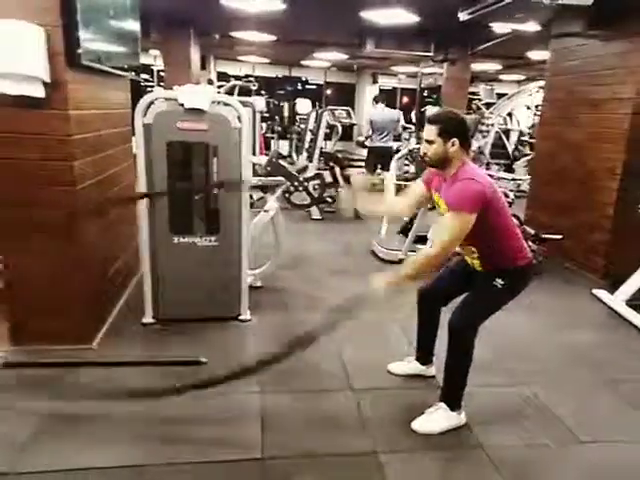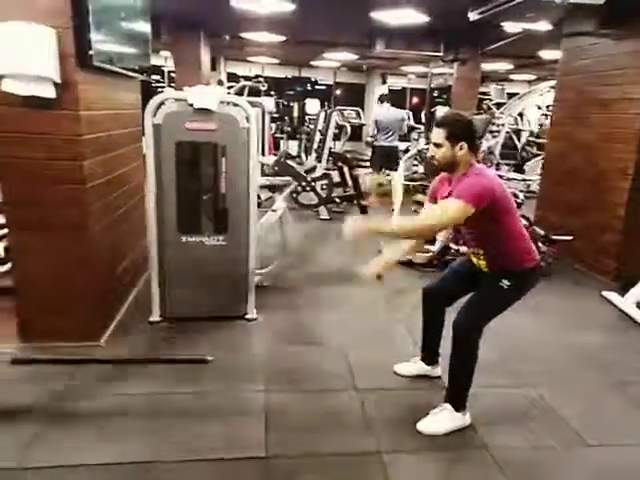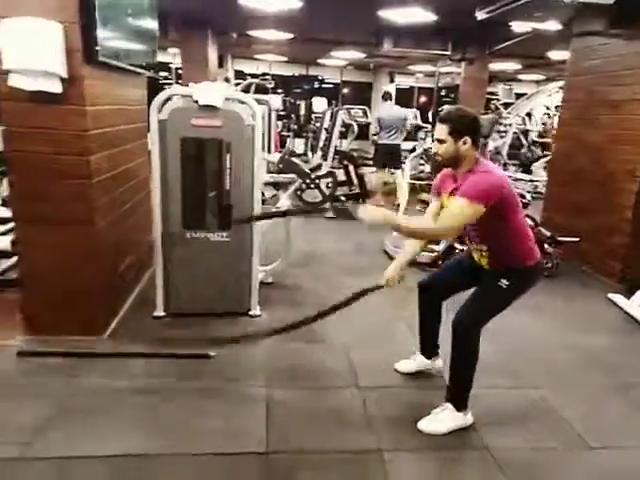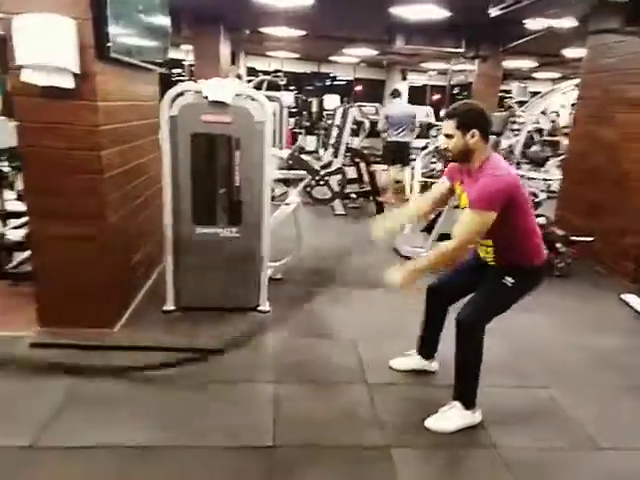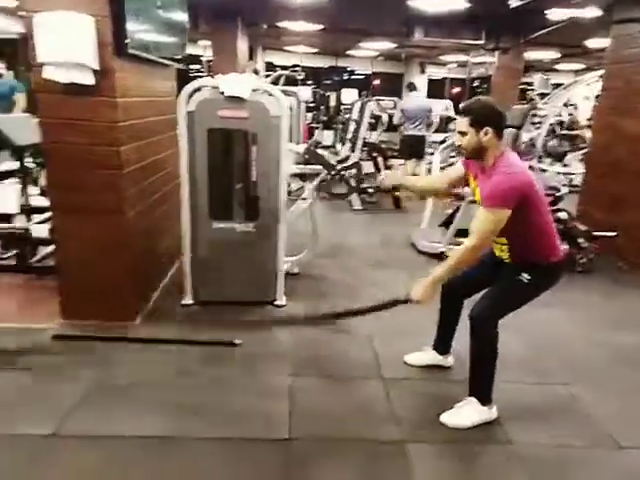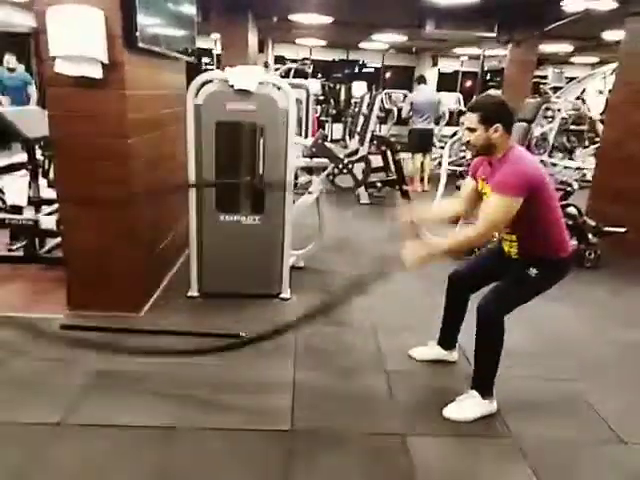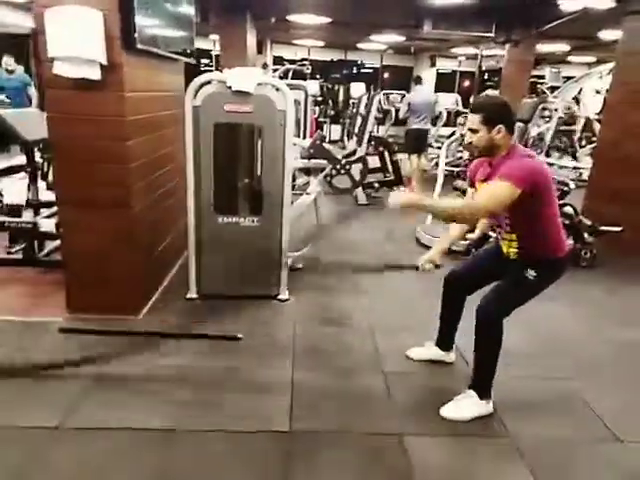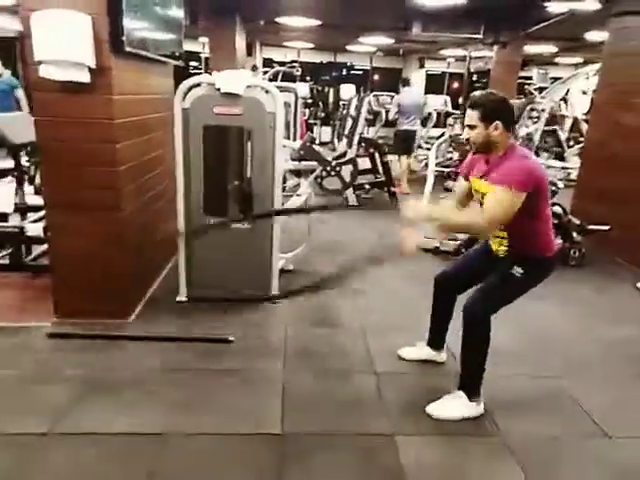
dt=0.1s
person 1, frame 1
left shoulder: (469, 188)
right shoulder: (436, 174)
left elbow: (441, 249)
right elbow: (403, 205)
left wrist: (394, 278)
right wrist: (365, 200)
left hip: (509, 268)
right hip: (476, 258)
left knee: (462, 324)
right knee: (429, 295)
left ankle: (451, 409)
right ankle: (424, 361)
person 1, frame 2
left shoulder: (478, 184)
right shoulder: (444, 180)
left elbow: (429, 227)
right elbow: (418, 229)
left wrist: (369, 226)
right wrist: (383, 261)
left hip: (515, 269)
right hip: (482, 259)
left knee: (466, 325)
right knee: (433, 294)
left ankle: (456, 410)
right ankle: (429, 362)
person 1, frame 3
left shoulder: (482, 181)
right shoulder: (449, 176)
left elbow: (441, 230)
right elbow: (428, 223)
left wrist: (386, 217)
right wrist: (399, 262)
left hip: (516, 267)
right hip: (483, 256)
left knee: (465, 322)
right knee: (430, 288)
left ankle: (458, 410)
right ankle: (429, 356)
person 1, frame 4
left shoulder: (494, 182)
right shoulder: (459, 167)
left elbow: (459, 245)
right elbow: (429, 202)
left wrist: (412, 271)
right wrist: (393, 219)
left hip: (523, 266)
right hip: (490, 254)
left knee: (470, 319)
right knee: (438, 292)
left ankle: (466, 408)
right ankle: (425, 356)
person 1, frame 5
left shoulder: (506, 180)
right shoulder: (476, 162)
left elbow: (474, 246)
right elbow: (443, 184)
left wrist: (429, 282)
right wrist: (400, 180)
left hip: (539, 264)
right hip: (505, 252)
left knee: (483, 316)
right knee: (453, 288)
left ankle: (482, 404)
right ankle: (441, 352)
person 1, frame 6
left shoulder: (516, 171)
right shoulder: (484, 161)
left elbow: (482, 232)
right elbow: (463, 204)
left wrist: (427, 250)
right wrist: (422, 213)
left hip: (547, 258)
right hip: (514, 246)
left knee: (490, 309)
right knee: (459, 281)
left ankle: (483, 397)
right ankle: (446, 346)
person 1, frame 7
left shoulder: (522, 167)
right shoulder: (482, 162)
left elbow: (475, 210)
right elbow: (468, 214)
left wrist: (415, 201)
right wrist: (439, 247)
left hip: (544, 258)
right hip: (509, 246)
left knee: (489, 311)
right knee: (455, 282)
left ankle: (480, 397)
right ankle: (443, 347)
person 1, frame 8
left shoulder: (521, 169)
right shoulder: (476, 159)
left elbow: (484, 222)
right elbow: (456, 203)
left wrist: (428, 214)
right wrist: (420, 233)
left hip: (532, 257)
right hip: (499, 245)
left knee: (477, 309)
right knee: (446, 281)
left ankle: (469, 397)
right ankle: (434, 347)
